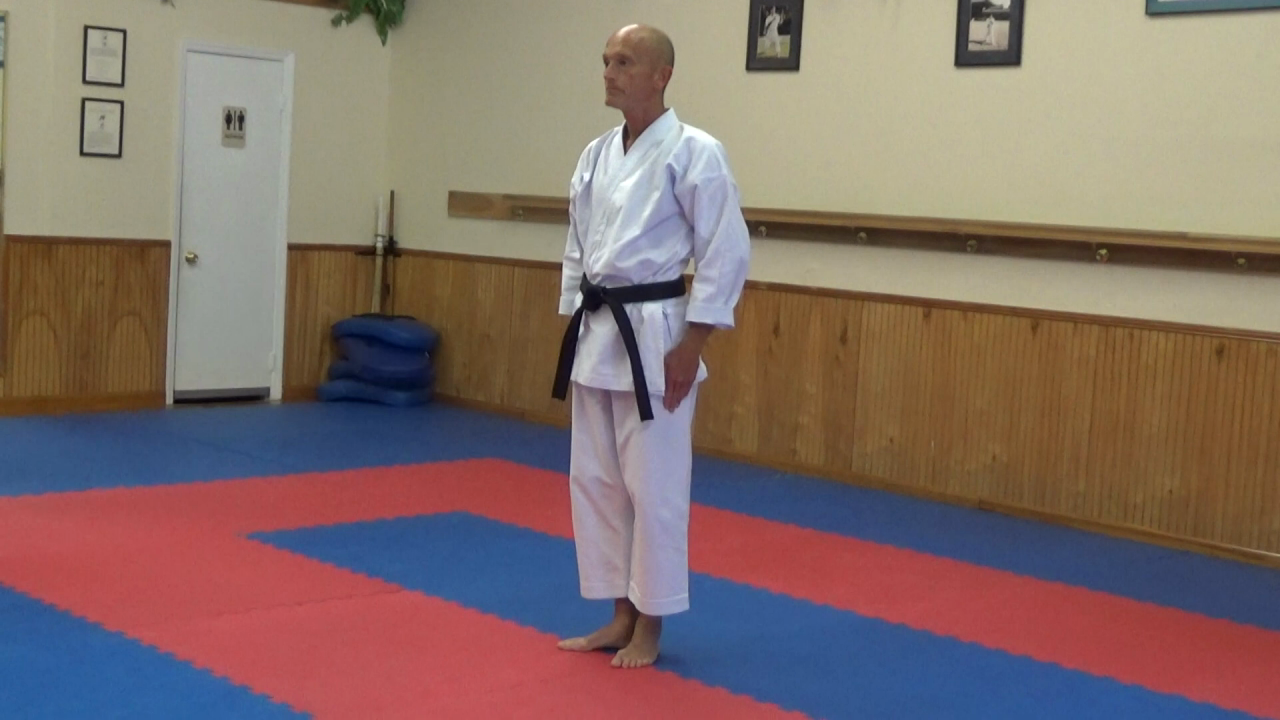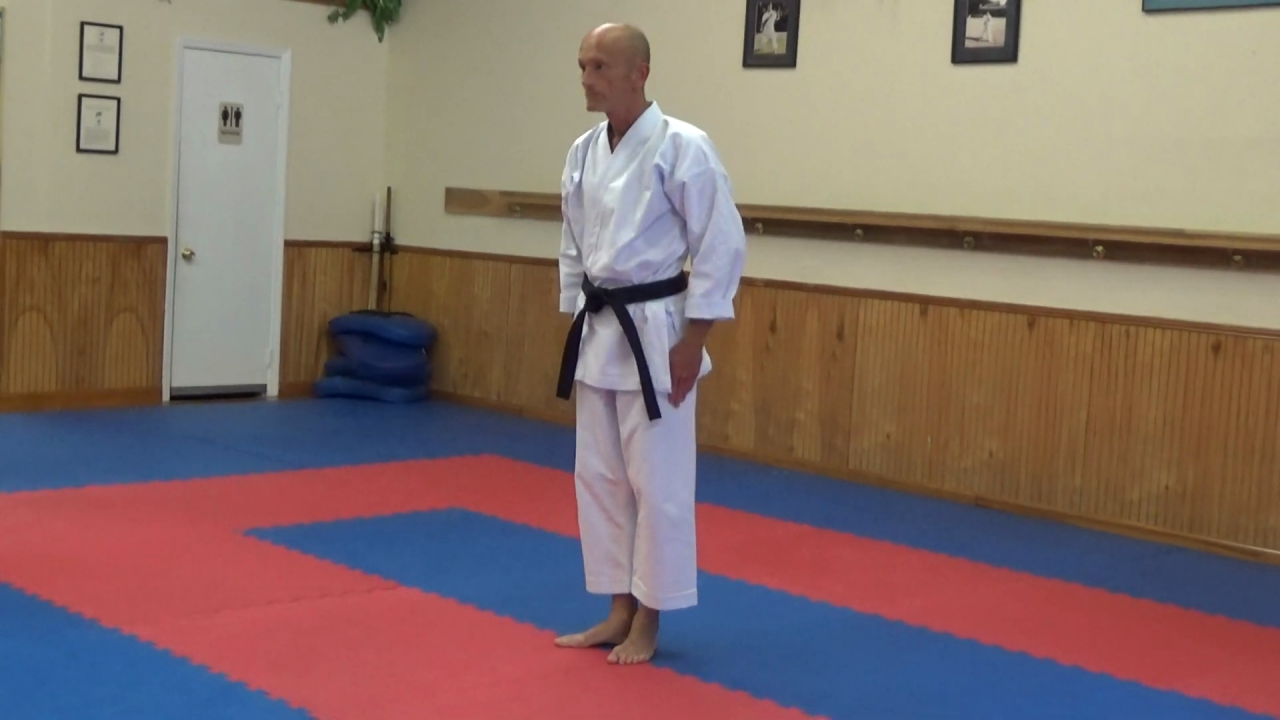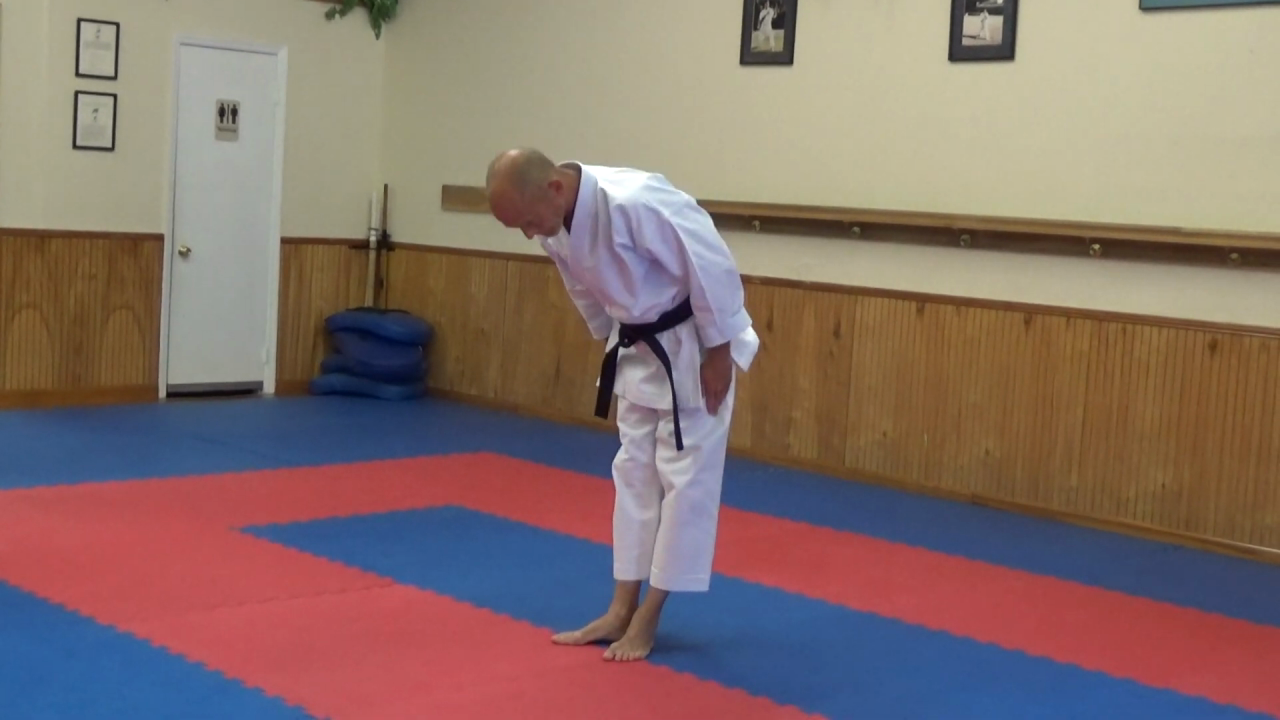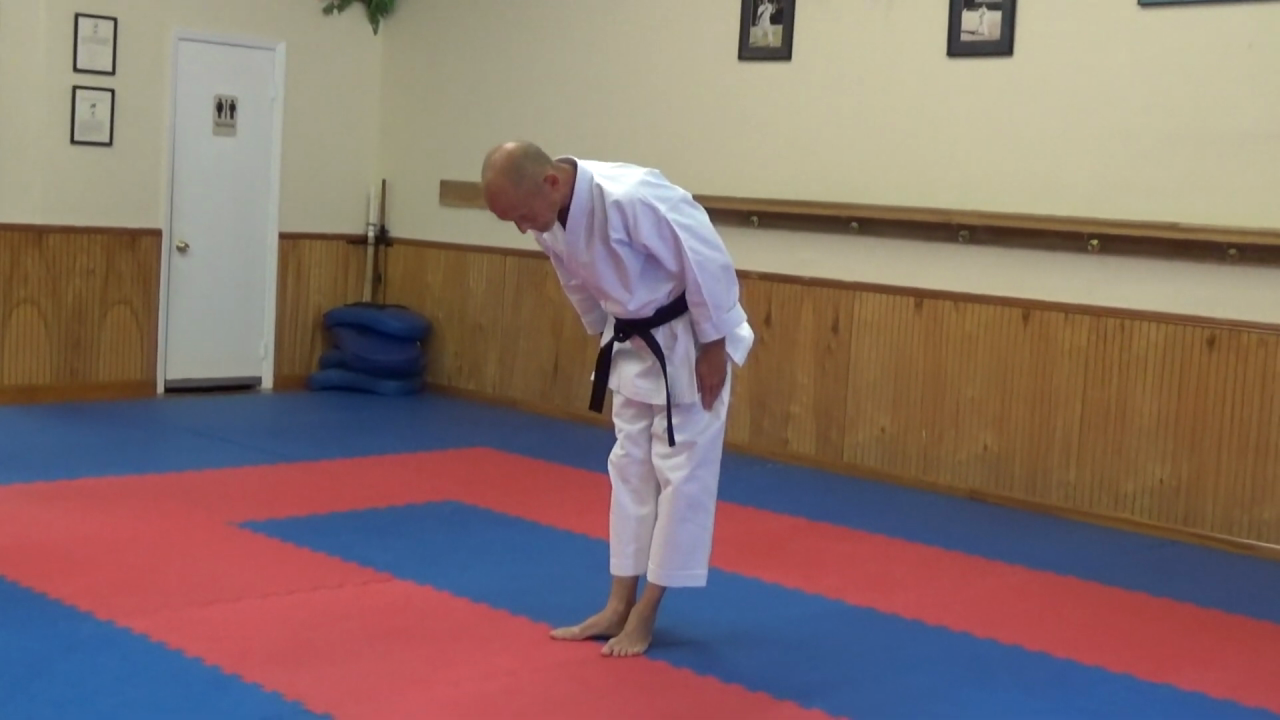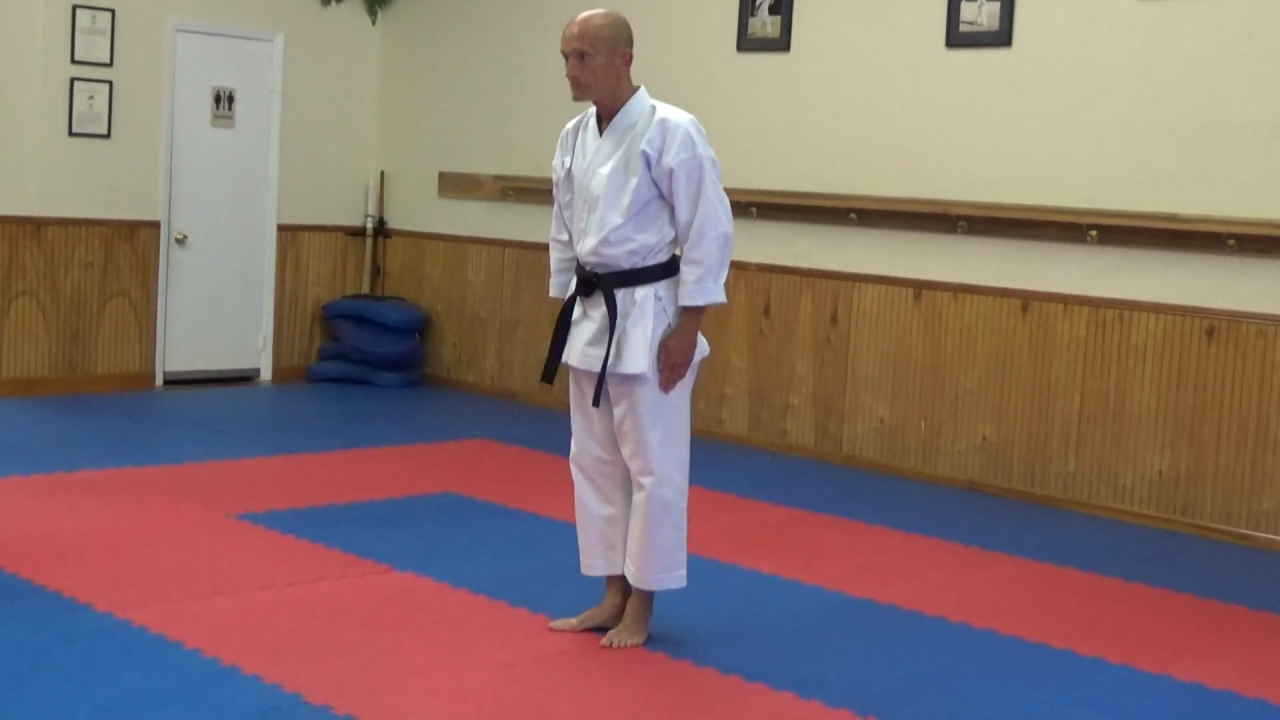
dt=1s
person 1, frame 1
left shoulder: (694, 152)
right shoulder: (596, 153)
left elbow: (726, 253)
left wrist: (691, 343)
right wrist: (575, 327)
left hip: (654, 334)
right hip: (595, 334)
left knee: (654, 484)
right knee: (595, 480)
left ankle: (649, 625)
right ankle: (619, 615)
person 1, frame 2
left shoulder: (683, 147)
right shoulder: (582, 152)
left elbow: (721, 245)
left wrist: (692, 340)
right wrist: (577, 321)
left hip: (656, 332)
right hip: (598, 331)
left knee: (658, 482)
right knee: (599, 476)
left ankle: (647, 622)
right ankle: (619, 611)
person 1, frame 3
left shoulder: (635, 203)
right shoulder: (555, 221)
left elbow: (712, 268)
left wrist: (717, 354)
right wrist: (615, 345)
left hip: (695, 342)
right hip: (640, 346)
left knee: (685, 473)
right knee: (634, 471)
left ankle: (646, 618)
right ankle: (621, 609)
person 1, frame 4
left shoulder: (631, 197)
right shoulder: (549, 214)
left elbow: (707, 263)
left wrist: (711, 350)
right wrist: (610, 340)
left hip: (689, 337)
right hip: (634, 341)
left knee: (681, 469)
right knee: (630, 467)
left ankle: (645, 613)
right ankle: (619, 604)
person 1, frame 5
left shoulder: (671, 131)
right shoulder: (573, 137)
left elbow: (709, 232)
left wrist: (685, 328)
right wrist: (570, 310)
left hip: (648, 316)
right hip: (590, 314)
left knee: (652, 465)
right knee: (595, 461)
left ankle: (640, 606)
right ankle: (612, 596)
